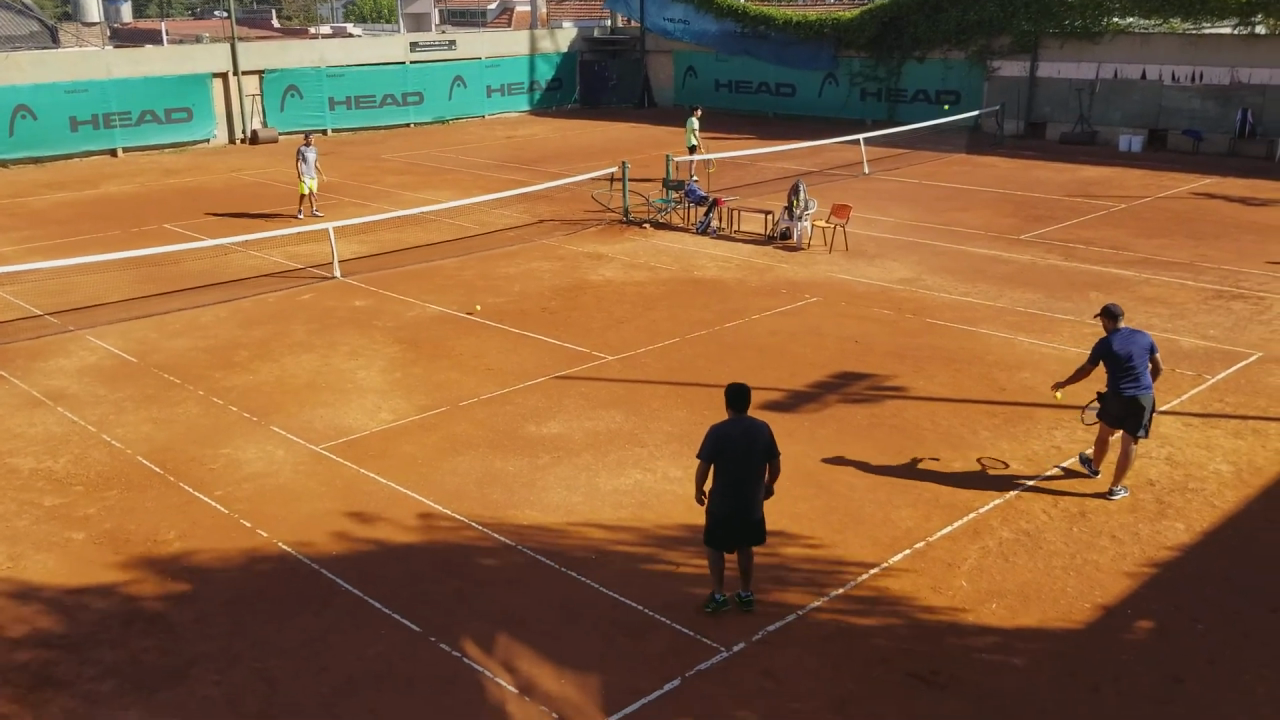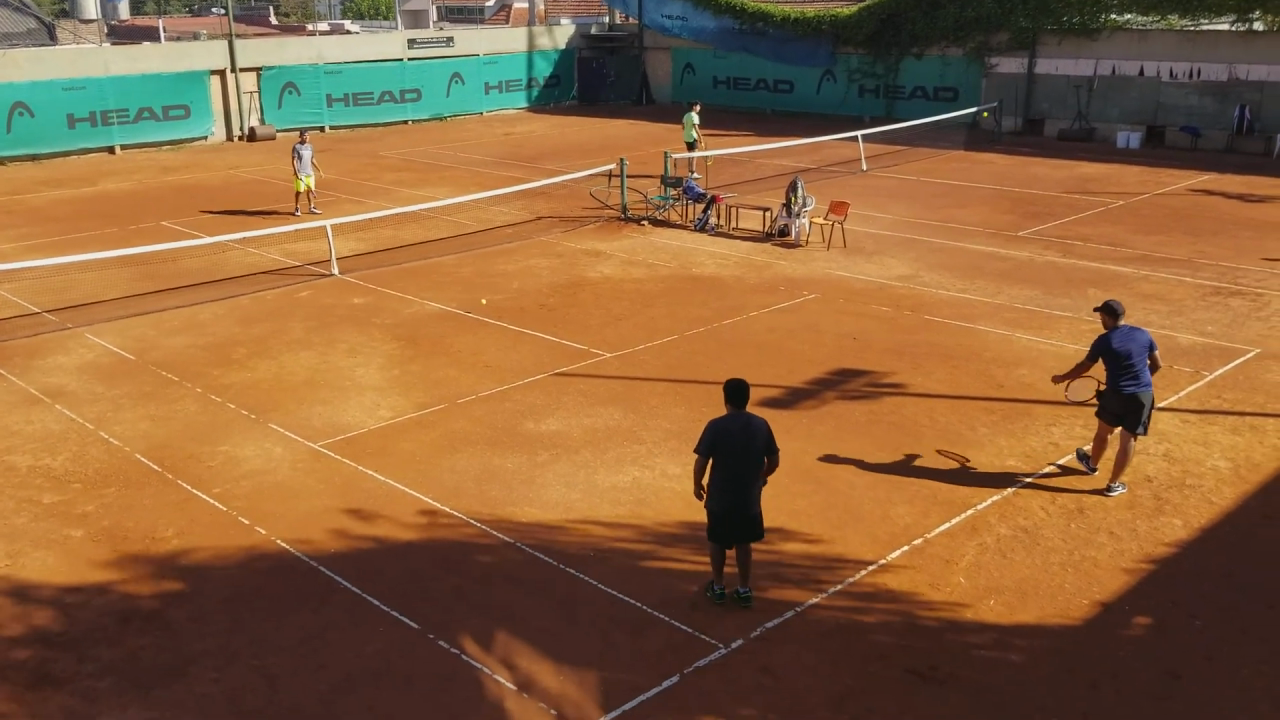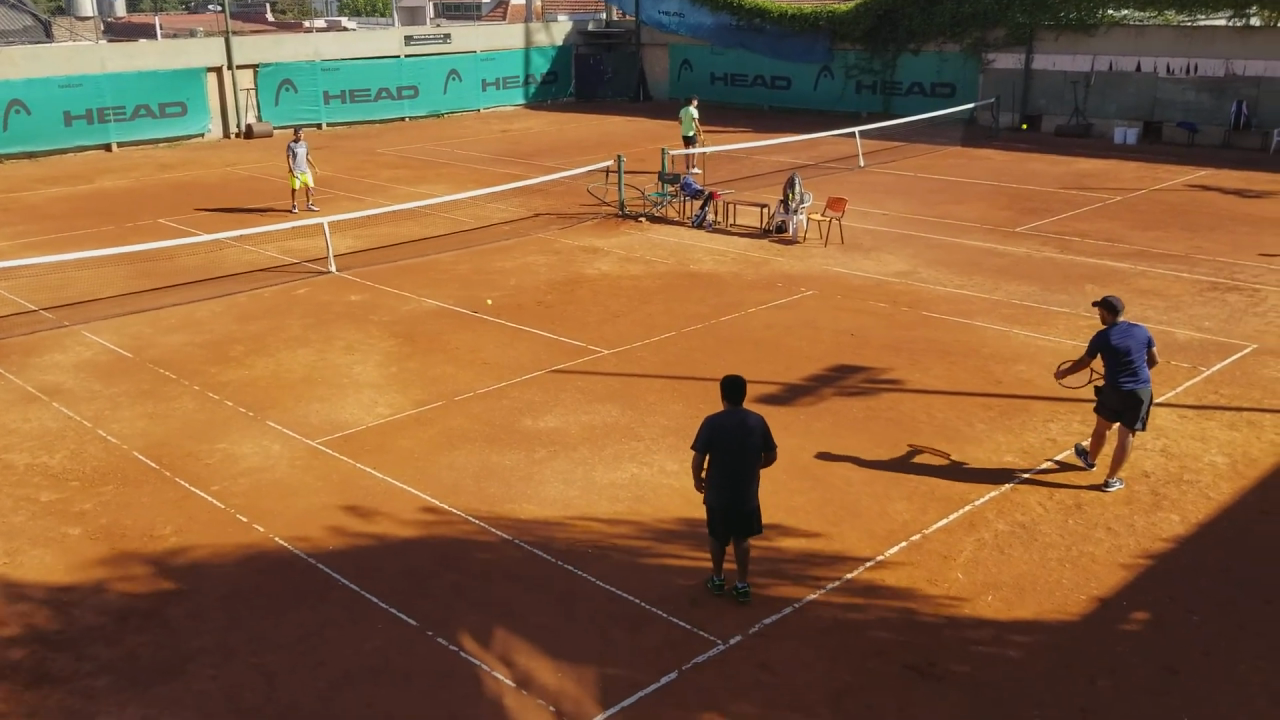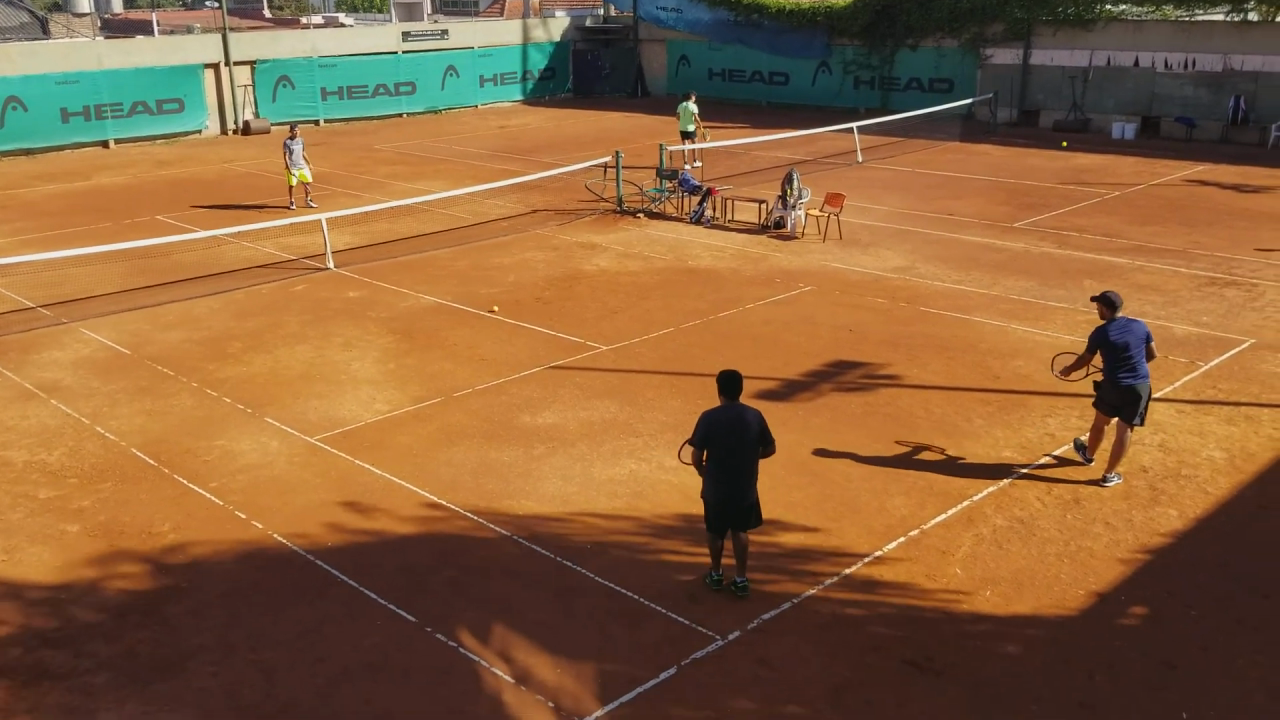
dt=0.1s
person 1, frame 1
left shoulder: (717, 431)
right shoulder: (763, 429)
left elbow: (704, 467)
right elbow: (775, 465)
left wrist: (699, 490)
right wrist: (769, 485)
left hip: (722, 504)
right hip: (752, 503)
left knee: (714, 547)
right knee: (745, 547)
left ankle: (718, 595)
right ankle: (746, 594)
person 1, frame 2
left shoulder: (715, 426)
right shoulder: (761, 425)
left elbow: (701, 462)
right elbow: (774, 461)
left wrist: (697, 485)
right wrist: (761, 476)
left hip: (720, 498)
right hip: (749, 498)
left knee: (716, 541)
right knee: (743, 543)
left ankle: (718, 587)
right ankle: (744, 590)
person 1, frame 3
left shoulder: (712, 423)
right shoulder: (757, 421)
left elbow: (698, 459)
right elbow: (771, 456)
left wrist: (698, 478)
left hip: (718, 494)
right hip: (747, 493)
left knee: (717, 537)
right knee: (742, 538)
left ankle: (717, 579)
right ankle: (742, 585)
person 1, frame 4
left shoulder: (709, 418)
right shoulder: (754, 416)
left elbow: (697, 455)
right elbow: (770, 449)
left wrist: (700, 468)
left hip: (716, 488)
right hip: (745, 487)
left knee: (715, 531)
right knee: (740, 531)
left ankle: (716, 574)
right ankle: (741, 579)
person 2, frame 1
left shoulder: (1104, 343)
right shoulder: (1144, 337)
left elbow: (1085, 370)
right elbow: (1158, 368)
left wrist: (1064, 383)
left hip: (1117, 397)
right hip: (1144, 397)
left knee: (1105, 434)
right knee: (1130, 443)
left ankle: (1094, 467)
right ankle: (1115, 488)
person 2, frame 2
left shoulder: (1103, 341)
right shoulder: (1143, 335)
left elbow: (1084, 366)
right elbow: (1157, 364)
left wrist: (1063, 377)
left hip: (1115, 395)
right hip: (1143, 395)
left knee: (1104, 432)
right knee: (1129, 440)
left ankle: (1092, 464)
right ankle: (1113, 484)
person 2, frame 3
left shoulder: (1102, 337)
right shoulder: (1142, 331)
left elbow: (1084, 362)
right elbow: (1154, 360)
left wrist: (1064, 373)
left hip: (1114, 391)
right hip: (1141, 391)
left knee: (1102, 427)
right knee: (1127, 435)
left ankle: (1090, 459)
right ankle: (1111, 479)
person 2, frame 4
left shoulder: (1100, 333)
right shoulder: (1139, 326)
left elbow: (1085, 359)
right elbow: (1152, 354)
left wrist: (1068, 370)
left hip: (1112, 387)
right hip: (1140, 386)
left knee: (1100, 422)
right knee: (1125, 430)
left ankle: (1088, 455)
right ankle: (1109, 474)
